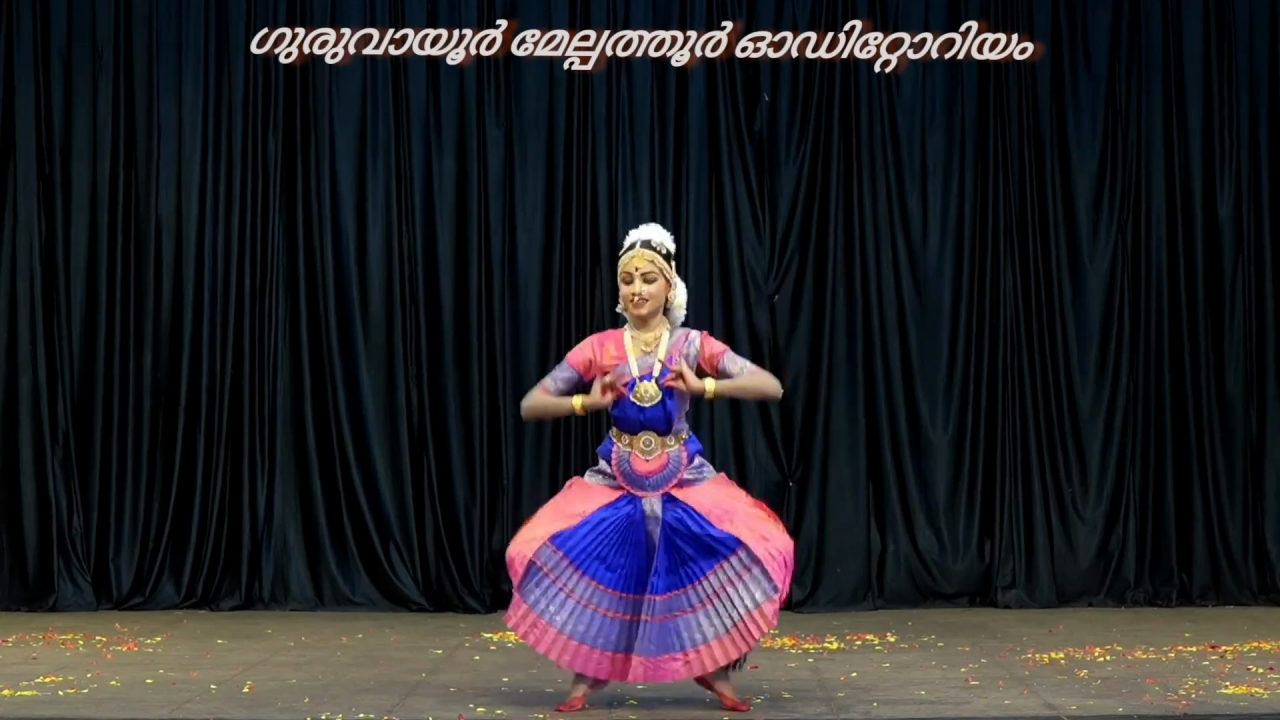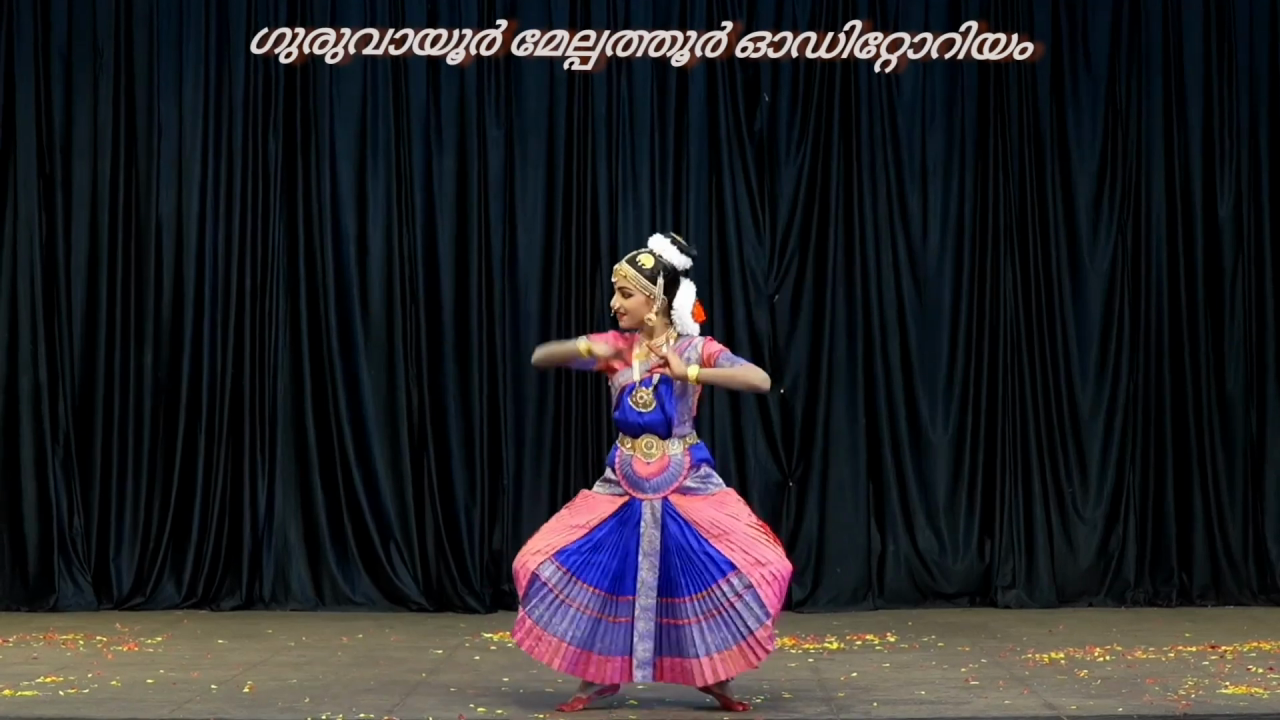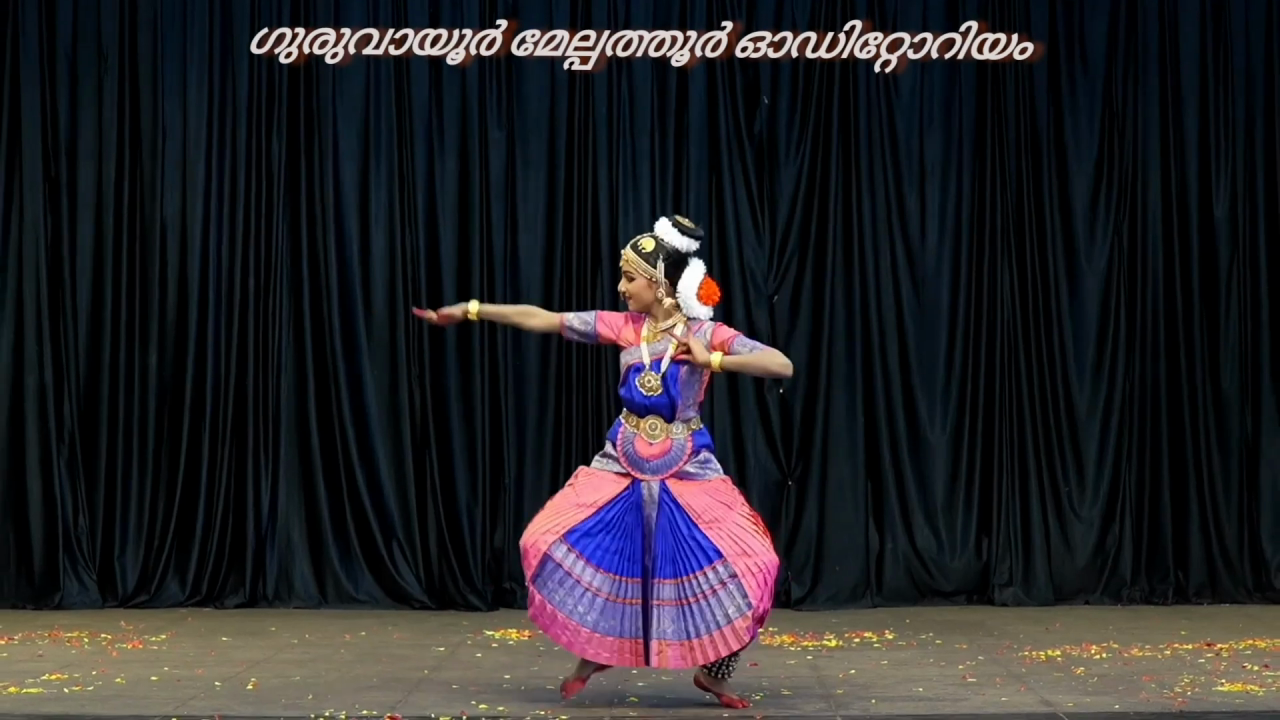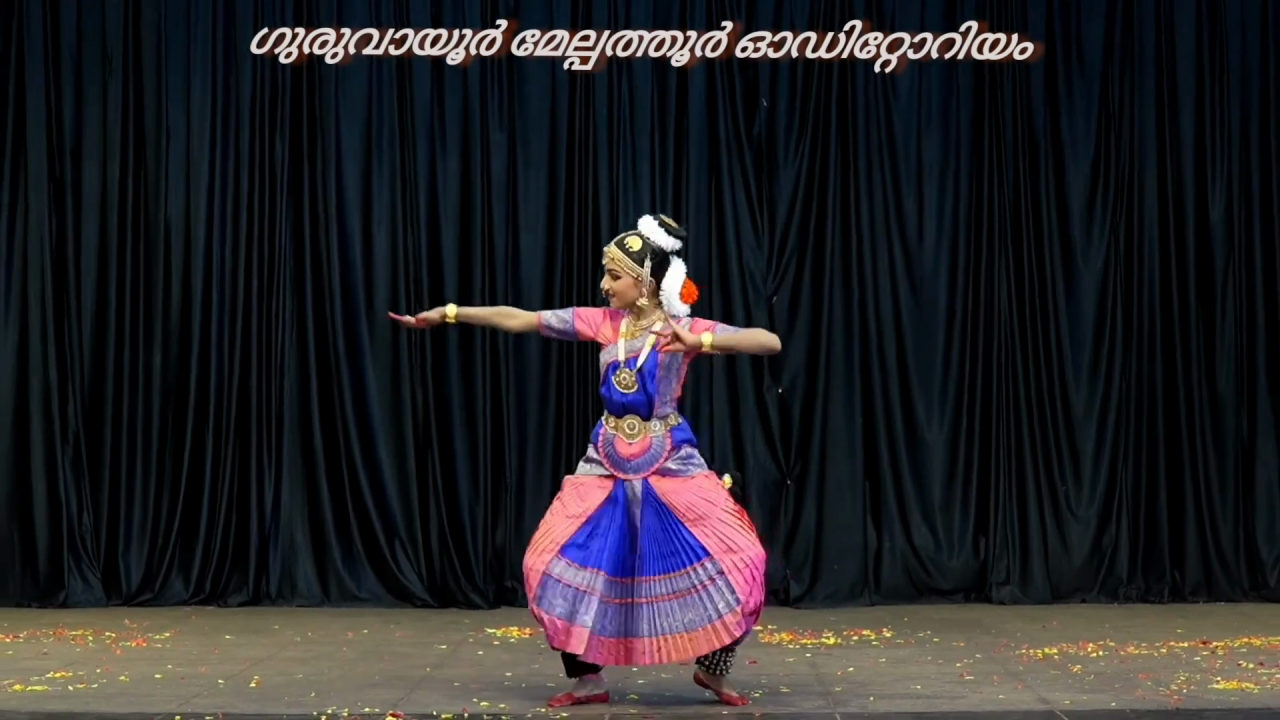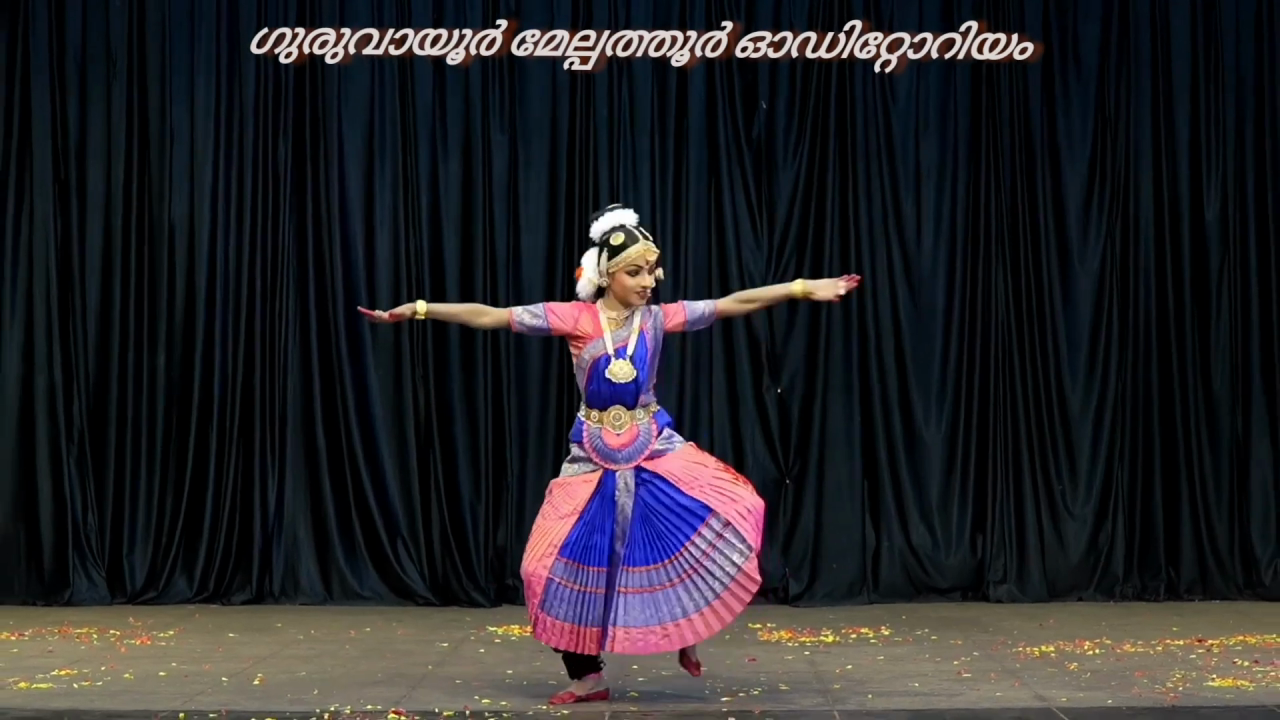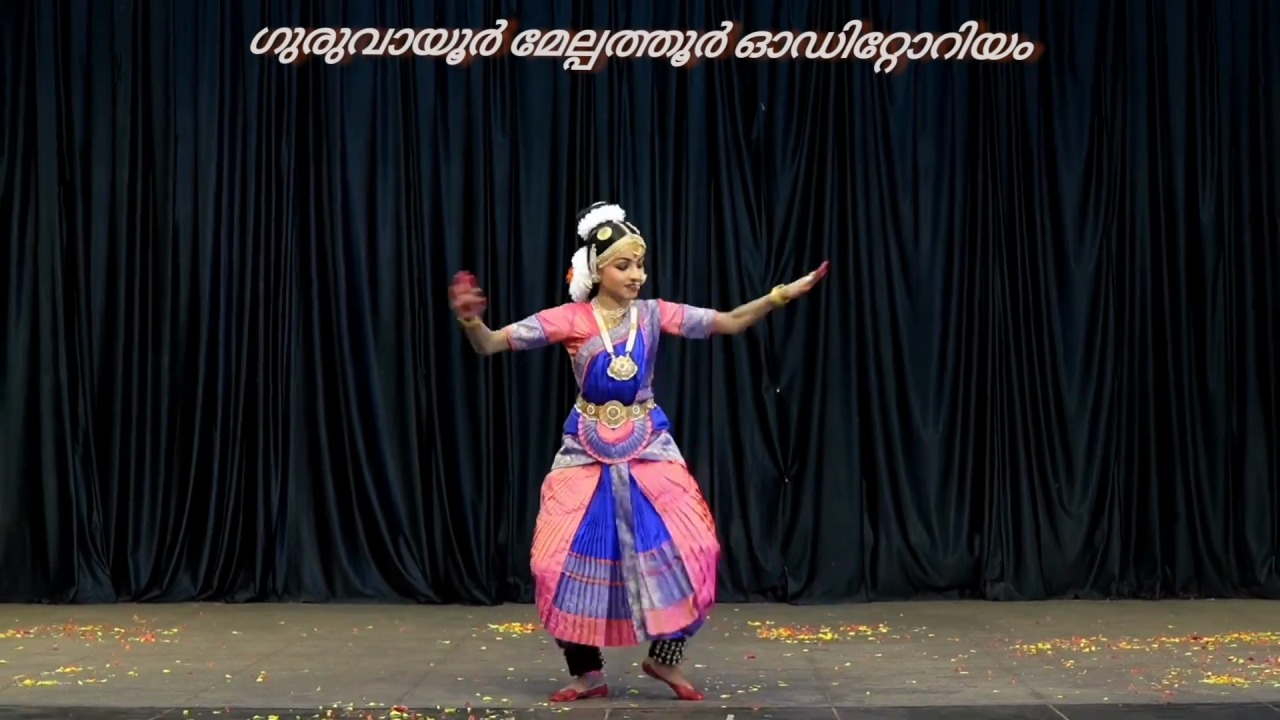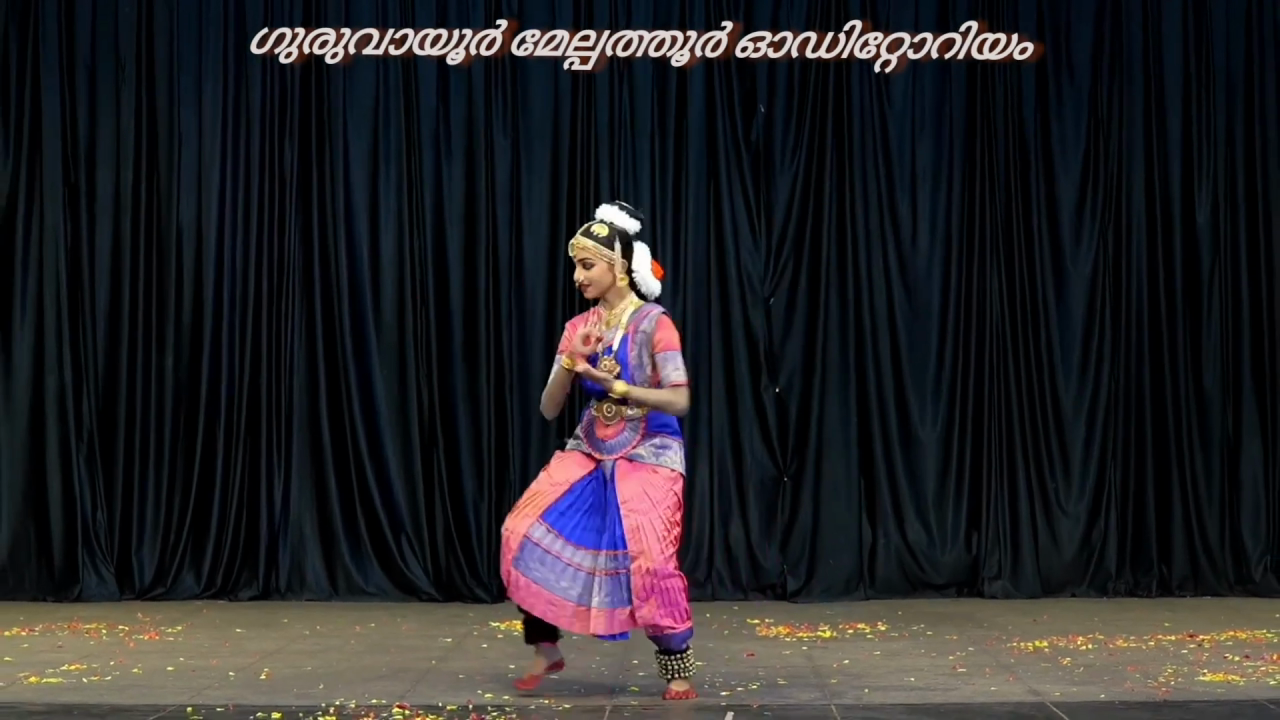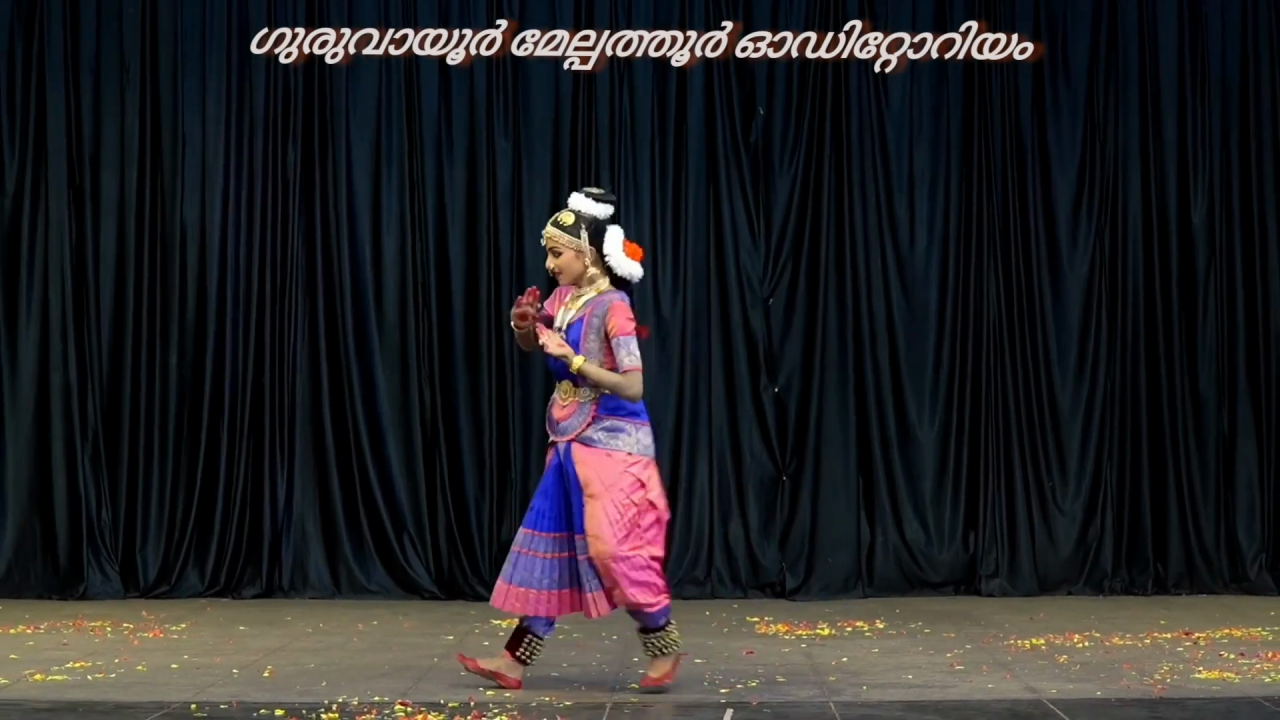
dt=0.2s
person 1, frame 1
left shoulder: (694, 346)
right shoulder: (598, 348)
left elbow: (772, 388)
right elbow: (530, 406)
left wrist: (703, 386)
right wrist: (586, 402)
left hip: (684, 479)
right hip: (615, 480)
left knee: (763, 550)
right knee: (539, 555)
left ankle: (712, 670)
right ankle: (590, 672)
person 1, frame 2
left shoulder: (694, 348)
right shoulder: (614, 345)
left elbow: (760, 381)
right elbow: (541, 358)
left wrist: (686, 372)
right wrist: (595, 350)
left hip: (688, 487)
right hip: (621, 486)
left knee: (755, 572)
right knee: (545, 566)
left ankle: (716, 677)
right ankle: (598, 675)
person 1, frame 3
left shoulder: (707, 335)
right shoulder: (623, 326)
left elbow: (782, 366)
right elbow: (544, 320)
left wrist: (712, 361)
right wrist: (471, 311)
left hip: (686, 470)
right hip: (621, 466)
left knee: (745, 567)
right knee: (551, 545)
left ankle: (713, 671)
right ankle: (593, 656)
person 1, frame 4
left shoulder: (685, 329)
right shoulder: (600, 322)
left elbow: (769, 342)
right elbow: (519, 319)
left wrist: (705, 342)
right wrist: (448, 312)
left hip: (671, 467)
right hip: (607, 466)
left knee: (725, 564)
right knee: (552, 564)
left ankle: (713, 669)
right ankle: (587, 677)
person 1, frame 5
left shoulder: (658, 318)
right shoulder: (573, 317)
left elbow: (733, 303)
right elbow: (490, 316)
left wrist: (807, 288)
right wrist: (419, 309)
left hip: (654, 451)
right hip: (591, 459)
left knee: (735, 512)
right knee: (549, 565)
left ankle: (687, 633)
right ankle: (588, 676)
person 1, frame 6
left shoulder: (657, 313)
right shoulder: (571, 318)
left elbow: (730, 323)
right elbow: (490, 344)
left wrist: (785, 293)
right wrist: (469, 318)
left hip: (648, 450)
right hip: (586, 453)
left knee: (689, 550)
right knee: (558, 560)
left ankle: (665, 658)
right ankle: (587, 673)
person 1, frame 7
left shoulder: (655, 322)
right shoulder: (582, 326)
left elbow: (678, 402)
right elbow: (549, 407)
left wrist: (614, 383)
right wrist: (569, 362)
left hip: (648, 455)
right hip: (592, 450)
left knee: (648, 562)
right knee: (530, 533)
left ankle: (678, 671)
right ankle: (546, 649)
person 1, frame 8
left shoulder: (612, 306)
right shoulder: (562, 299)
left elbow: (632, 387)
right elbow: (530, 345)
left wrist: (571, 358)
right wrist: (525, 323)
left hip: (614, 439)
right hip: (576, 441)
left knee: (614, 546)
right knee: (547, 543)
left ankle: (663, 647)
right ankle: (514, 658)
